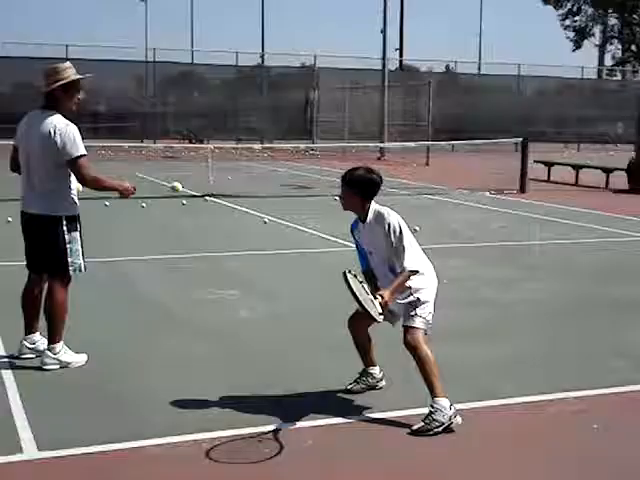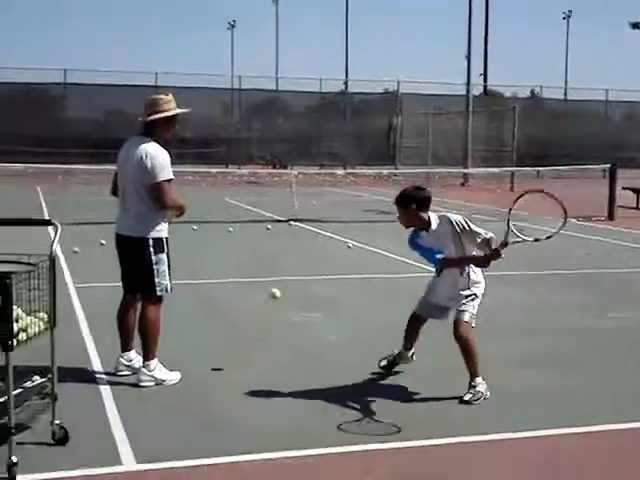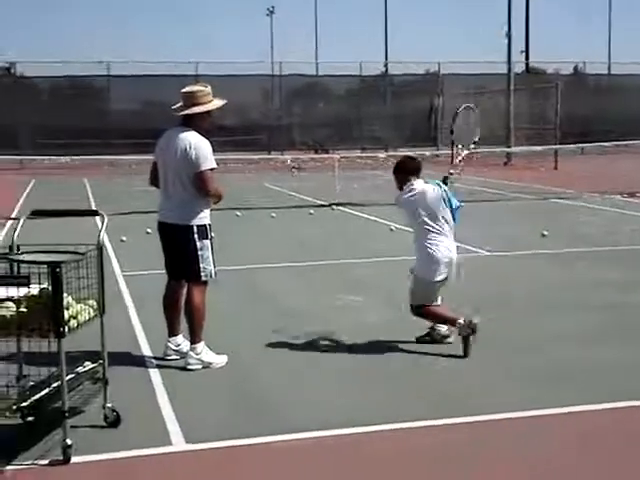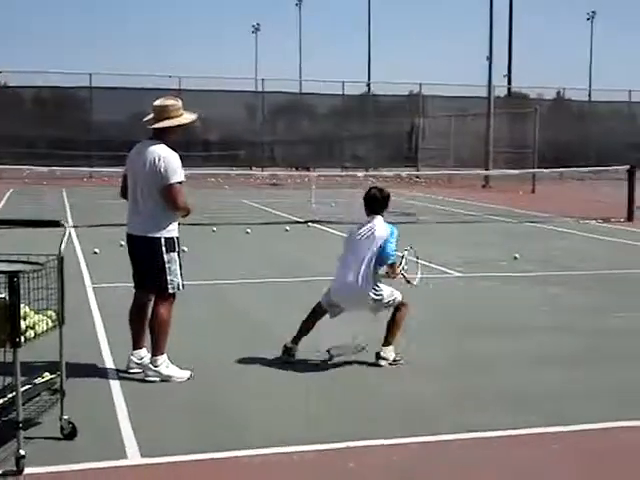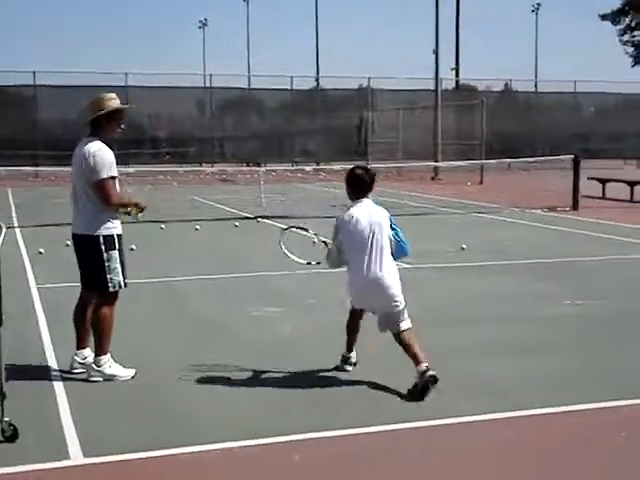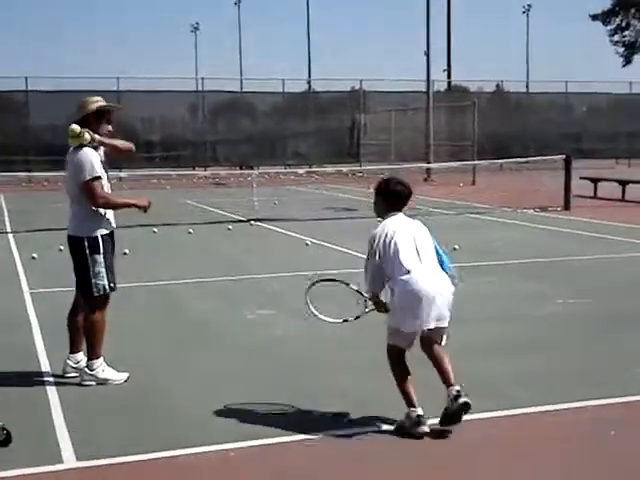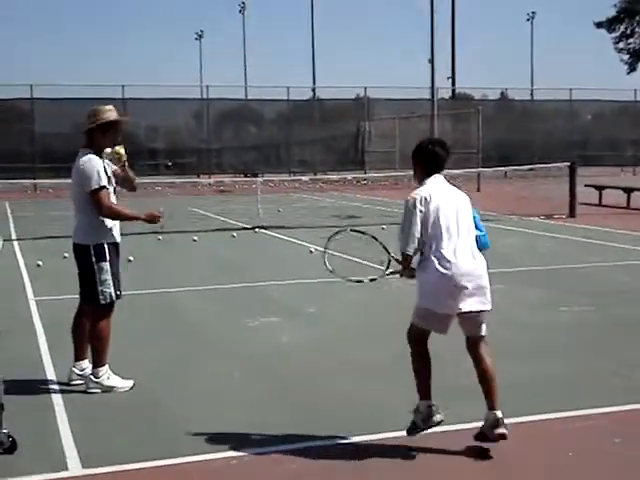
dt=0.5s
person 1, frame 1
left shoulder: (27, 121)
right shoulder: (64, 129)
left elbow: (15, 165)
right elbow: (86, 177)
right wrist: (119, 186)
left hip: (31, 211)
right hip: (57, 215)
left knee: (36, 277)
right knee: (60, 281)
left ankle: (31, 340)
right ankle: (54, 350)
person 1, frame 2
left shoulder: (128, 147)
right shoulder: (156, 153)
left elbow: (116, 189)
right elbow: (166, 200)
right wrist: (181, 205)
left hip: (125, 232)
right hip: (147, 237)
left knee: (131, 296)
right knee: (152, 300)
left ankle: (127, 357)
right ankle: (149, 367)
person 1, frame 3
left shoulder: (165, 138)
right shoulder: (198, 143)
left elbow: (154, 179)
right elbow: (209, 188)
right wrist: (219, 194)
left hip: (167, 220)
right hip: (191, 223)
left knee: (176, 282)
right knee: (197, 284)
left ankle: (174, 341)
right ankle: (196, 350)
person 1, frame 4
left shoulder: (136, 151)
right shoulder: (167, 156)
left elbow: (125, 192)
right elbow: (177, 202)
right wrist: (186, 208)
left hip: (136, 233)
right hip: (159, 236)
left knee: (143, 294)
right knee: (164, 298)
left ankle: (138, 355)
right ankle: (158, 363)
person 1, frame 5
left shoulder: (84, 147)
right shoulder: (102, 153)
right elbow: (109, 199)
left wrist: (123, 200)
right wrist: (133, 203)
left hip: (84, 231)
right hip: (101, 233)
left knee: (89, 294)
right knee: (107, 296)
left ankle: (82, 355)
right ankle: (101, 363)
person 1, frame 6
left shoulder: (92, 149)
right shoulder: (85, 154)
left elbow: (129, 148)
right elbow: (98, 198)
left wrist: (102, 140)
right wrist: (134, 203)
left hip: (87, 234)
right hip: (91, 236)
left knee: (84, 298)
right knee: (98, 300)
left ankle: (75, 359)
right ankle: (94, 366)
person 1, frame 7
left shoulder: (98, 160)
right shoulder: (91, 163)
left elbow: (130, 183)
right elbow: (105, 209)
left wrist: (123, 165)
right wrist: (143, 217)
left hip: (89, 242)
right hip: (96, 244)
left knee: (88, 307)
right knee: (103, 308)
left ankle: (80, 367)
right ankle: (99, 375)
person 2, frame 1
left shoulder: (388, 221)
right shoulder: (356, 228)
left elbow: (411, 265)
right elbow: (368, 268)
left wrist: (390, 291)
right wrist: (377, 291)
left hip: (417, 285)
right hip: (388, 287)
left knee: (413, 340)
right knee: (356, 323)
left ankle: (443, 408)
right ankle: (372, 373)
person 2, frame 2
left shoulder: (452, 221)
right shoulder: (415, 239)
left elbow: (485, 238)
right elbow: (442, 262)
left wrist: (492, 251)
right wrist: (473, 258)
left hip: (468, 284)
right hip: (441, 284)
left knee: (461, 331)
right knee: (415, 321)
left ankle: (478, 383)
right ankle: (405, 354)
person 2, frame 3
left shoulder: (402, 198)
right shoulder: (439, 189)
right elbow: (453, 216)
left hip: (430, 255)
right hip: (449, 252)
left knee: (420, 308)
right knee: (425, 288)
left ankle: (463, 324)
right ankle: (440, 330)
person 2, frame 4
left shoulder: (355, 231)
right shoulder: (388, 230)
right elbow: (389, 260)
right wrist: (394, 272)
left hip: (342, 286)
right hip: (367, 289)
left knee: (319, 310)
right knee: (401, 305)
left ankle: (291, 347)
right ankle: (386, 351)
person 2, frame 5
left shoulder: (345, 219)
right shoulder: (384, 215)
left elbow: (334, 261)
left hip: (360, 282)
right hip: (387, 282)
left knee: (356, 310)
right knee: (402, 330)
left ankle: (349, 357)
right ankle: (423, 369)
person 2, frame 6
left shoulder: (380, 233)
right shoulder: (420, 227)
left elbow: (374, 280)
left wrist: (377, 302)
left hip: (410, 294)
right hip: (441, 291)
left knee: (395, 353)
right knee: (431, 344)
left ankle: (415, 415)
right ankle: (454, 392)
person 2, frame 7
left shoulder: (417, 198)
right shoulder: (461, 197)
left elbow: (409, 246)
right elbow: (480, 240)
left wrist: (407, 266)
left hip: (442, 279)
right hip: (475, 275)
left knee: (416, 338)
right knee: (477, 346)
left ankle: (426, 408)
right ankle: (494, 420)
